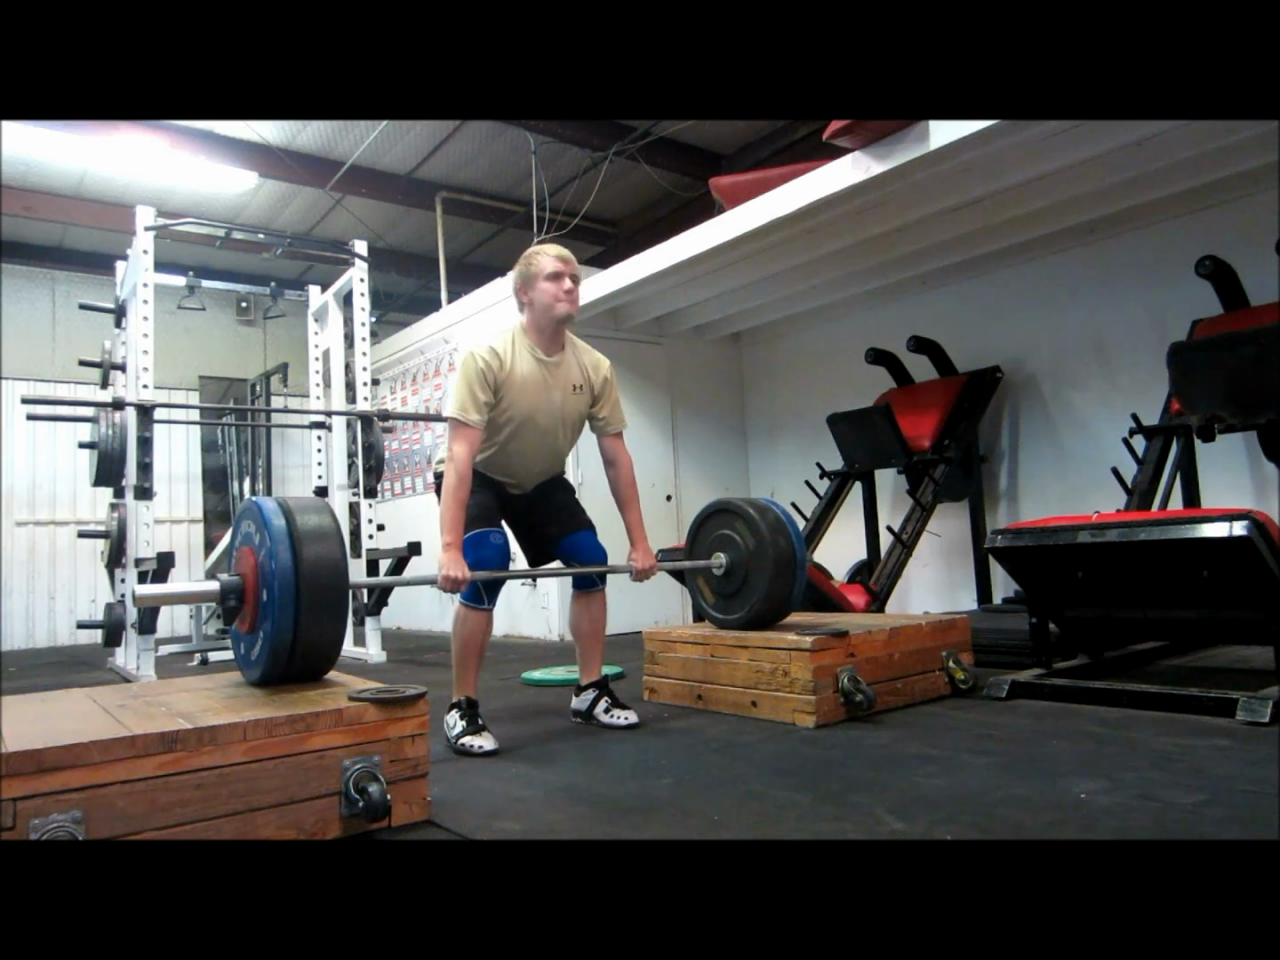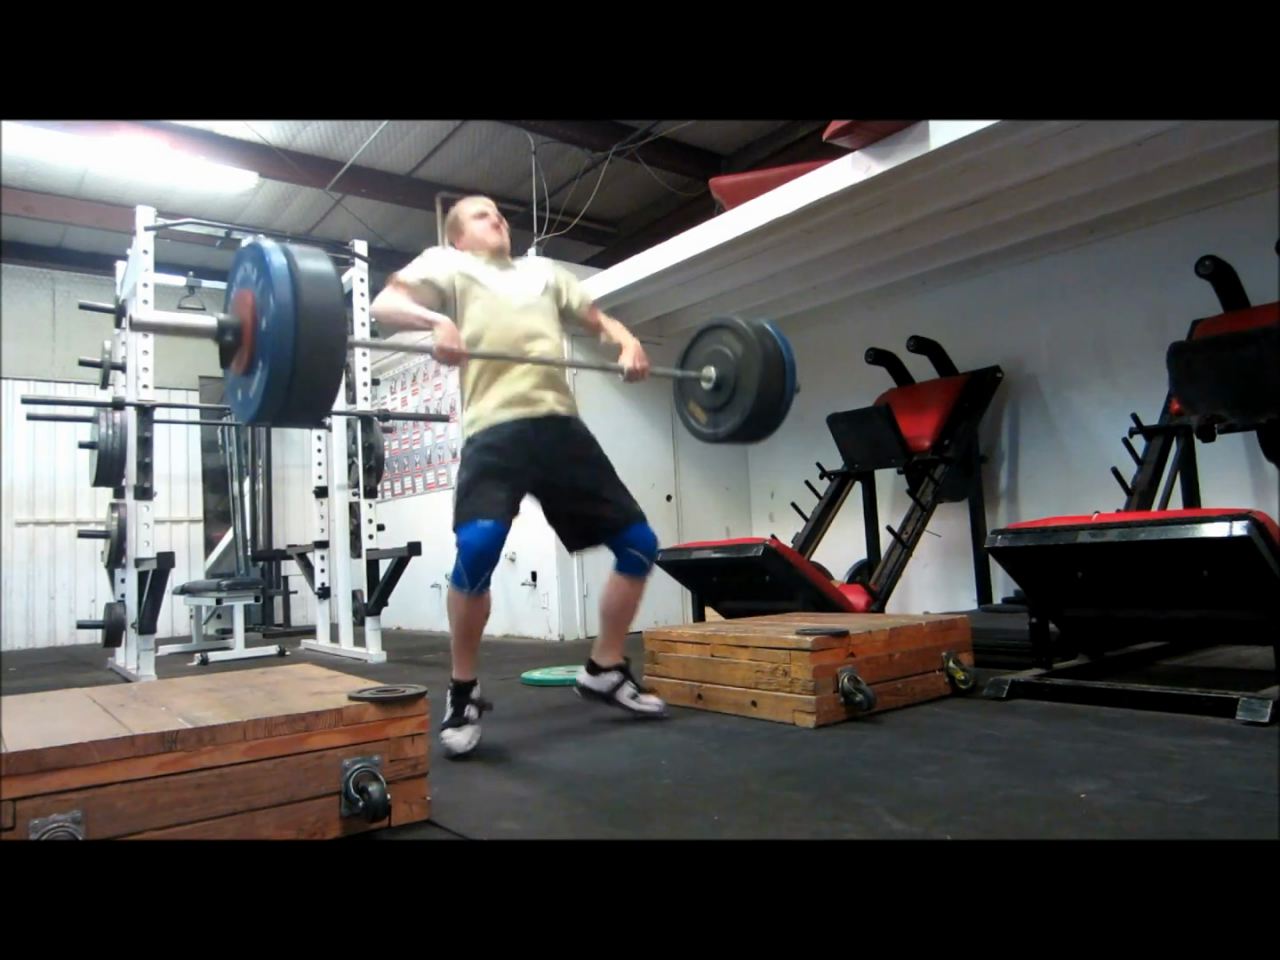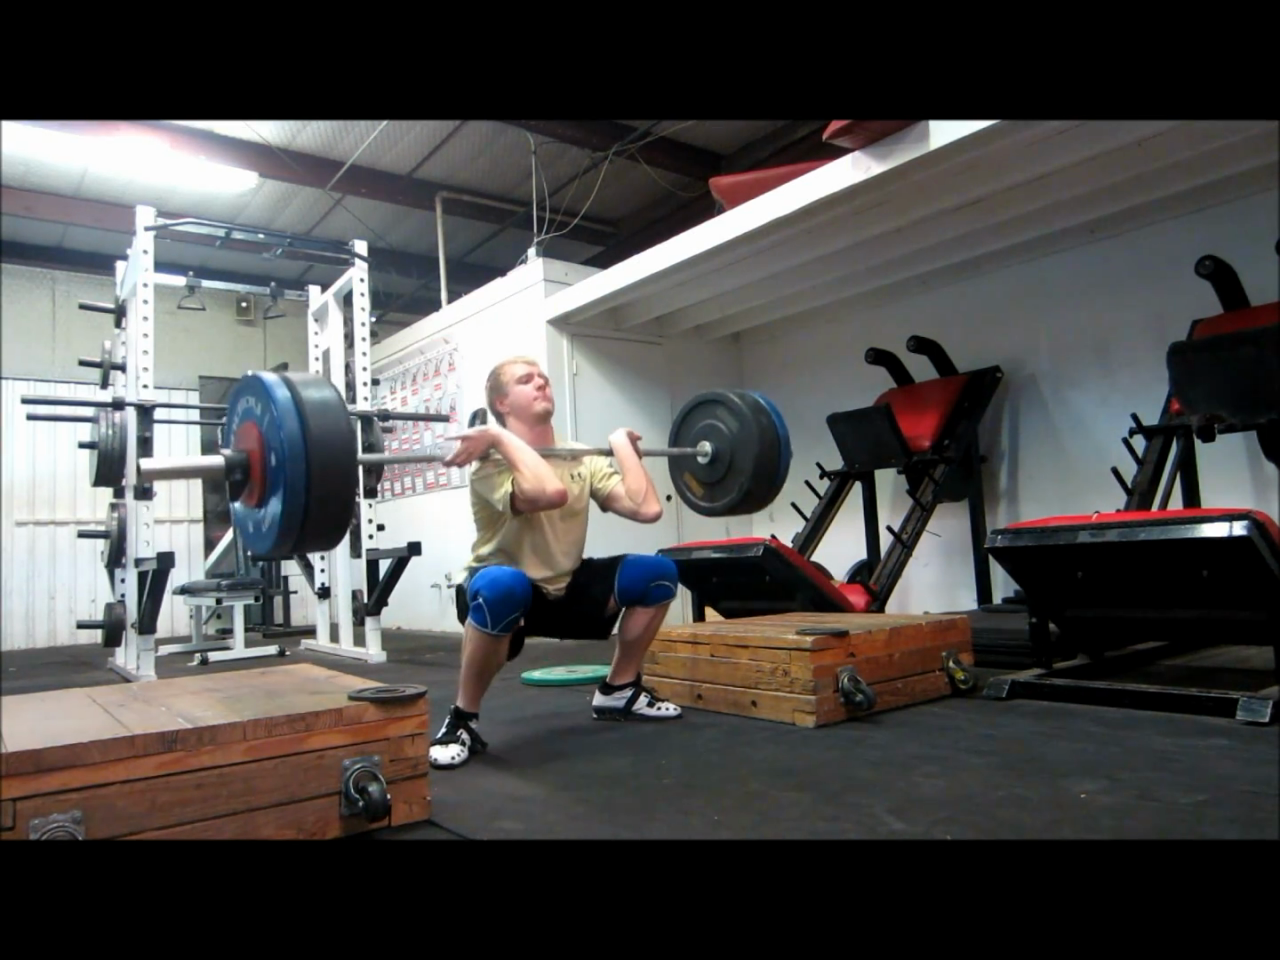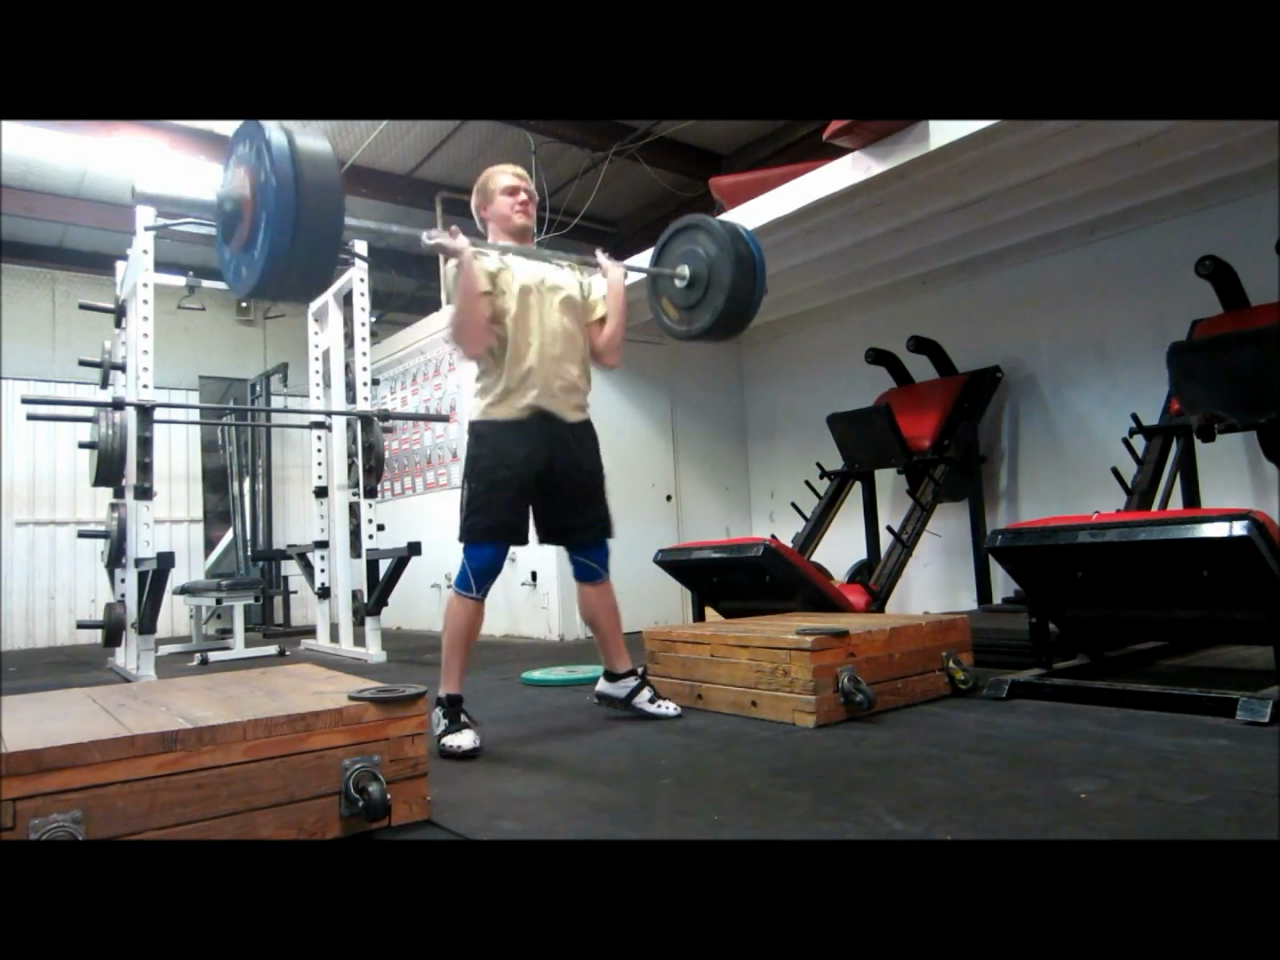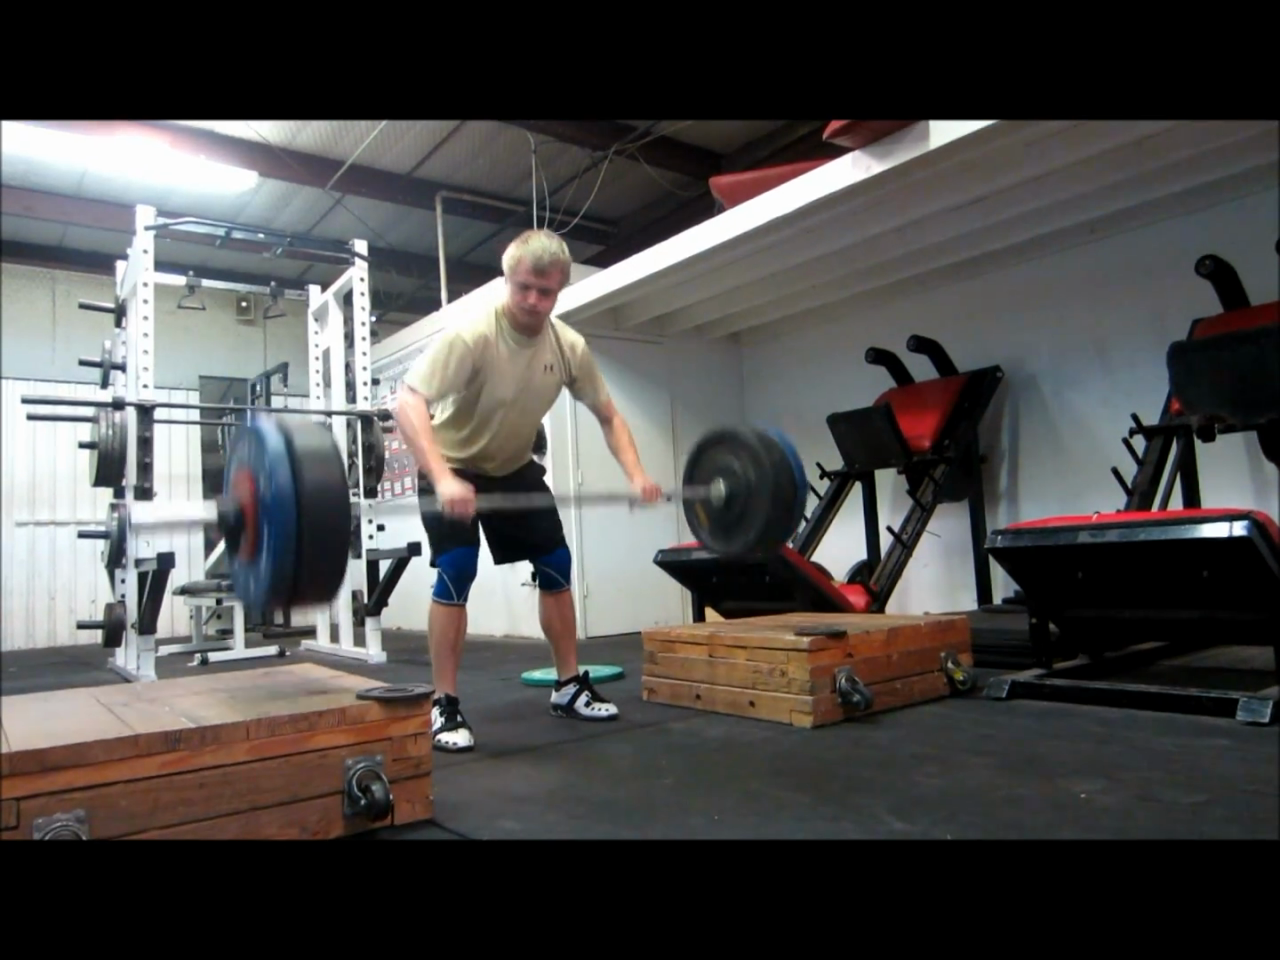
dt=1s
person 1, frame 1
left shoulder: (594, 368)
right shoulder: (488, 358)
left elbow: (616, 456)
right elbow: (461, 454)
left wrist: (639, 542)
right wrist: (450, 548)
left hip: (540, 481)
right hip: (479, 477)
left knee: (590, 562)
right knee: (486, 567)
left ankle: (591, 692)
right ankle: (462, 709)
person 1, frame 2
left shoulder: (542, 271)
right shoulder: (448, 265)
left elbow: (595, 316)
right elbow: (385, 305)
left wrist: (628, 344)
right wrist: (436, 323)
left hip: (561, 428)
right hip: (498, 429)
left knee: (638, 543)
right knee: (479, 547)
left ankle: (606, 671)
right ankle: (461, 695)
person 1, frame 3
left shoulder: (583, 460)
right shoulder: (494, 466)
left elbow: (647, 508)
right elbow: (551, 492)
left wrist: (622, 444)
right wrist: (499, 437)
left hip: (566, 590)
right hip: (505, 595)
left knee: (658, 573)
right knee: (504, 587)
left ankle: (619, 690)
right ankle: (462, 720)
person 1, frame 4
left shoulder: (570, 276)
right shoulder: (483, 267)
left elbow: (607, 354)
right elbow: (474, 345)
left wrist: (615, 281)
right wrist: (463, 255)
left hip: (569, 427)
right hip: (504, 425)
left knee: (591, 559)
right knee: (481, 563)
left ankle: (621, 678)
right ankle: (450, 706)
person 1, frame 5
left shoulder: (569, 346)
right shoulder: (471, 334)
left elbow: (608, 414)
right elbow: (409, 403)
left wrist: (635, 473)
right wrist: (442, 479)
left hip: (515, 468)
right hip: (457, 470)
left knee: (556, 565)
right knee: (456, 570)
left ankle: (569, 686)
right ankle: (445, 707)
